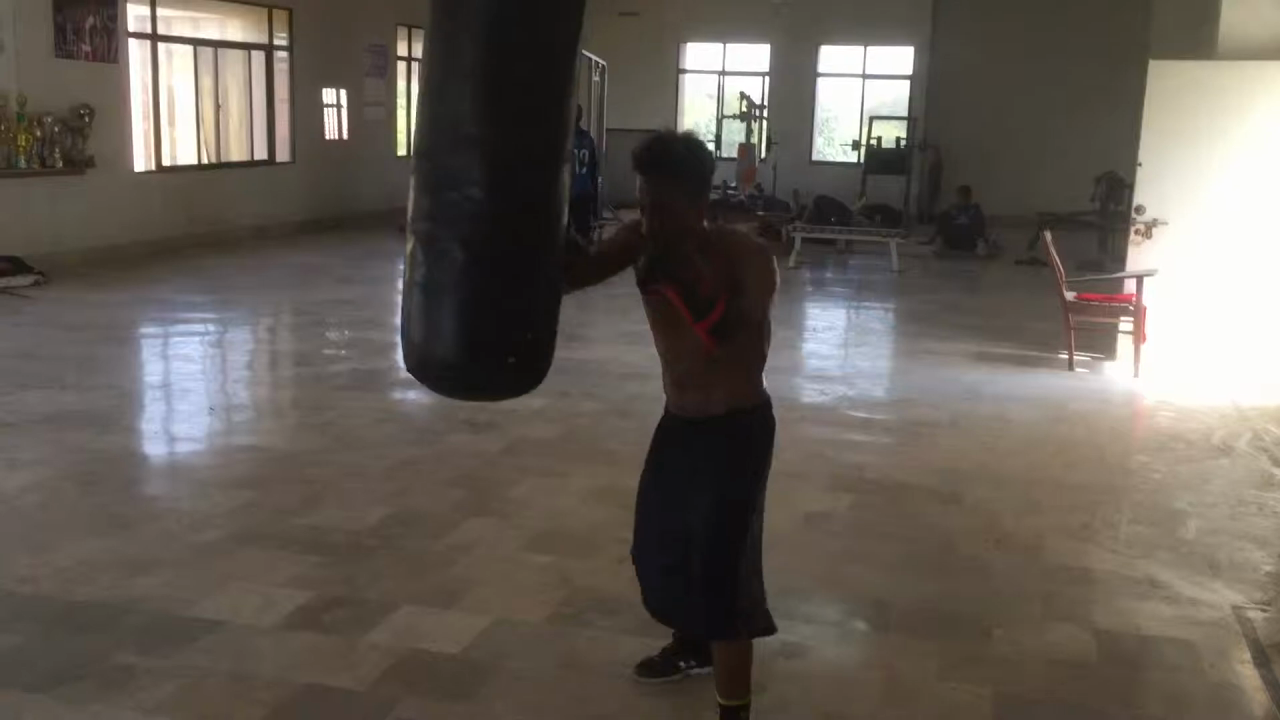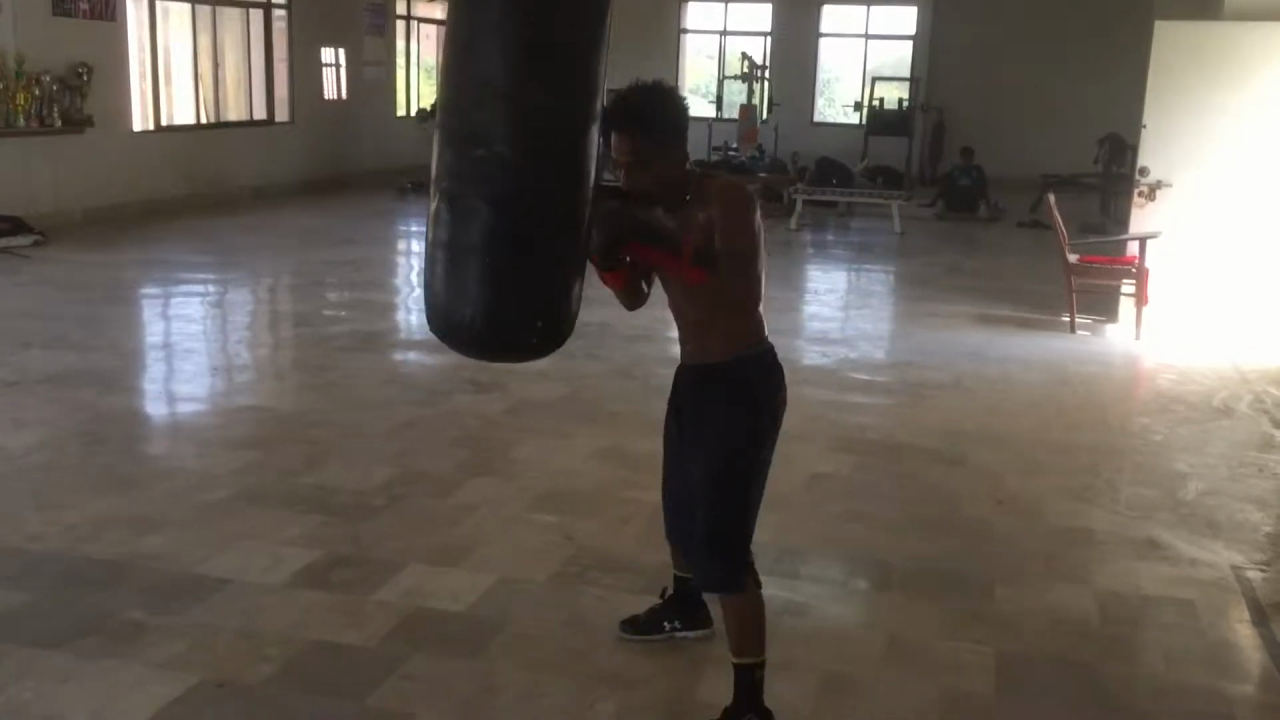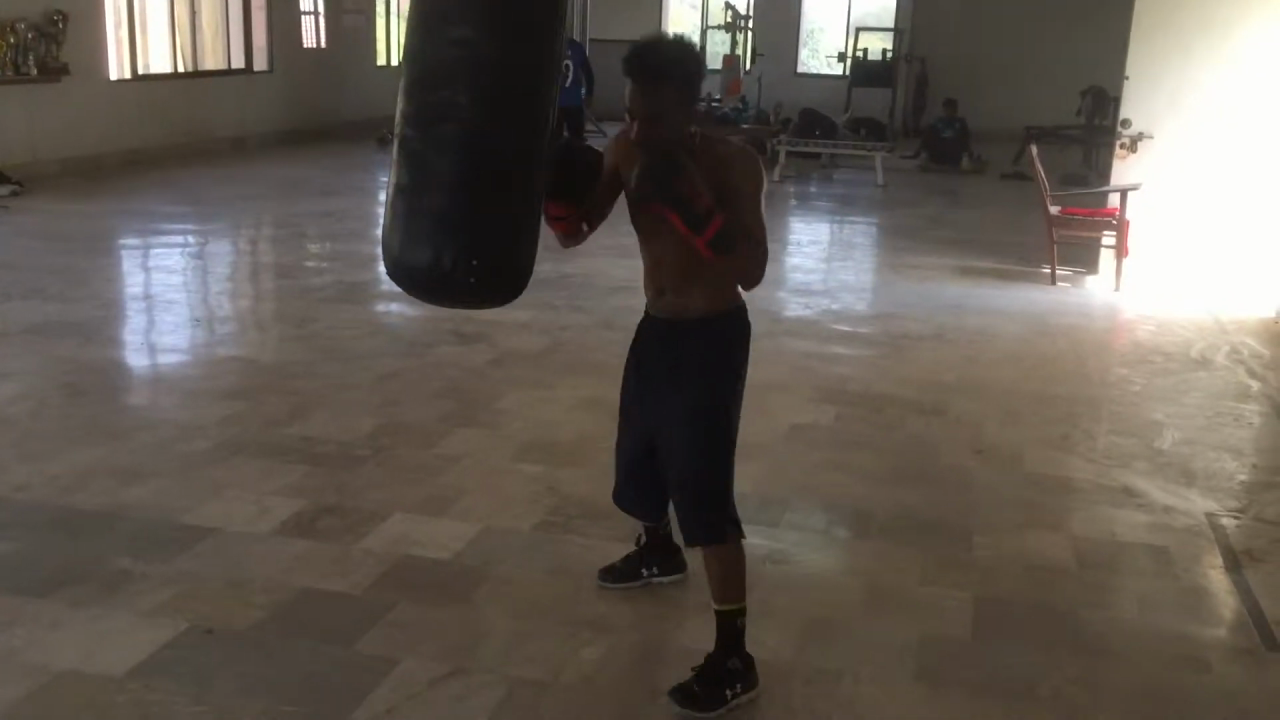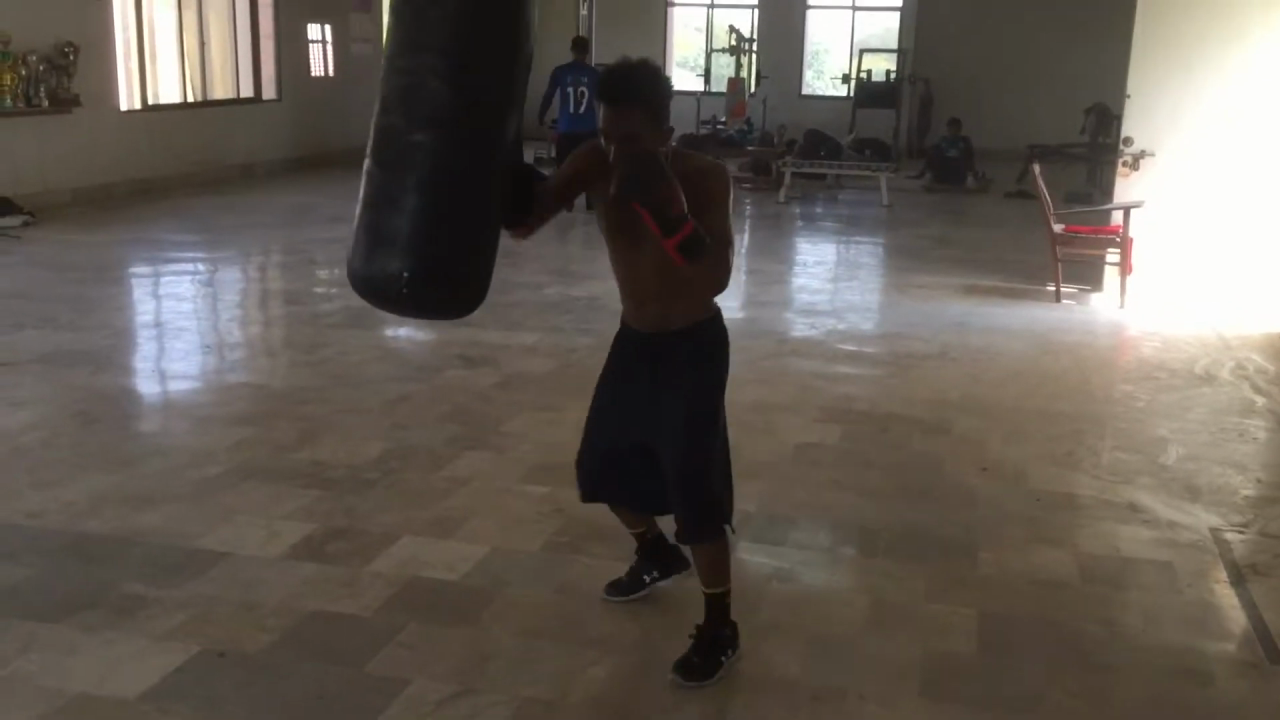
dt=0.5s
person 1, frame 1
left shoulder: (746, 257)
right shoulder: (641, 240)
left elbow: (751, 360)
right elbow: (570, 275)
left wrist: (696, 289)
left hip: (736, 433)
right hip: (677, 425)
left knee: (720, 586)
right knee: (657, 555)
right ankle: (692, 644)
person 1, frame 2
left shoulder: (726, 199)
right shoulder: (651, 205)
left elbow: (736, 278)
right elbow: (632, 299)
left wrist: (649, 232)
right wrist: (610, 248)
left hip: (745, 381)
right hip: (694, 374)
left knee: (723, 543)
right knee: (683, 503)
right ankle: (685, 605)
person 1, frame 3
left shoulder: (733, 163)
right shoulder: (627, 151)
left elbow: (750, 272)
right elbow: (574, 235)
left wrist: (695, 205)
left hip: (715, 339)
right hip: (655, 332)
left knee: (705, 495)
right knee: (640, 460)
left ankle: (732, 659)
right ankle: (658, 551)
person 1, frame 4
left shoulder: (705, 178)
right shoulder: (593, 162)
left elbow: (715, 280)
right elbow: (527, 220)
left wrist: (665, 210)
right wrist: (523, 200)
left hip: (693, 348)
right hip: (632, 343)
left knee: (697, 497)
right knee: (601, 471)
left ankle: (719, 626)
right ankle: (655, 554)
